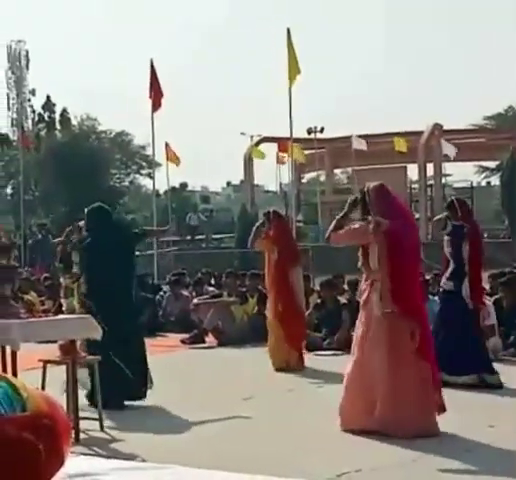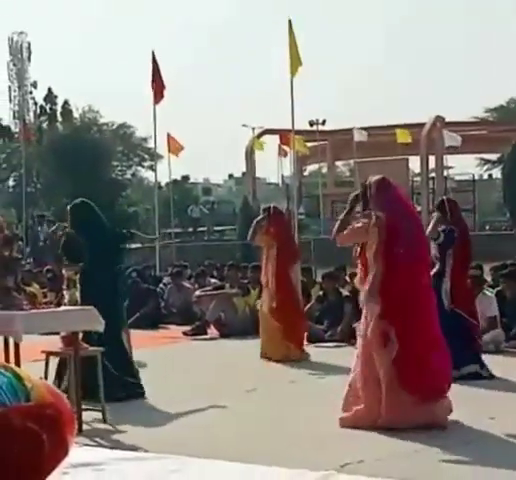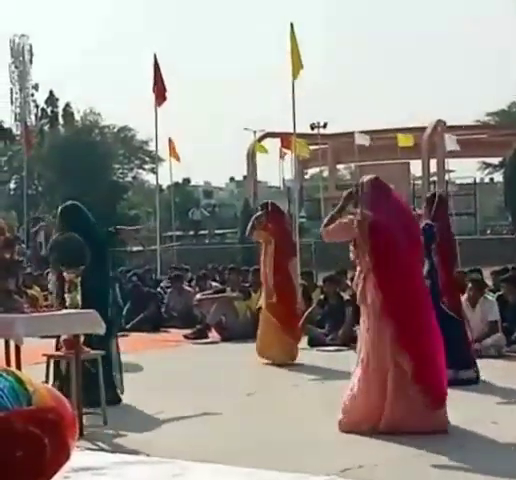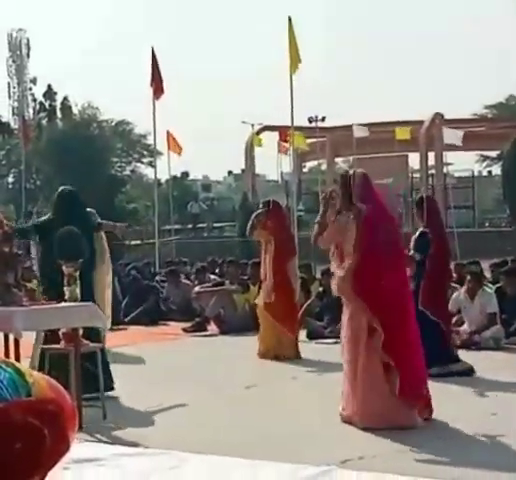
dt=0.4s
person 1, frame 1
left shoulder: (372, 228)
right shoulder: (402, 225)
left elbow: (331, 237)
left wrist: (347, 210)
left hip: (381, 302)
right hip: (404, 302)
left knee: (375, 360)
right knee: (401, 359)
left ankle: (363, 418)
right ankle: (407, 415)
person 1, frame 2
left shoulder: (374, 222)
right shoulder: (407, 220)
left elbow: (338, 237)
left wrist: (351, 206)
left hip: (385, 296)
right hip: (412, 296)
left knee: (381, 355)
right knee: (417, 347)
left ankle: (382, 411)
right ankle: (422, 407)
person 1, frame 3
left shoulder: (361, 221)
right shoulder: (401, 218)
left elbow: (325, 232)
left wrist: (342, 205)
left hip: (381, 296)
right hip: (408, 295)
left knee: (383, 355)
right knee: (413, 347)
left ankle: (371, 414)
right ankle: (421, 411)
person 1, frame 4
left shoulder: (350, 218)
right shoulder: (381, 217)
left elbow: (319, 240)
left wrist: (325, 207)
left hip: (362, 293)
right hip: (390, 291)
left knee: (366, 350)
right knee: (395, 343)
left ankle: (374, 410)
right ankle: (409, 405)
person 2, frame 1
left shoulder: (90, 244)
right shoulder: (121, 238)
right elbow: (142, 233)
right wrist: (164, 231)
left hip: (101, 302)
right hip: (122, 300)
left knee: (103, 345)
right knee: (127, 340)
left ankle: (110, 396)
right ankle: (130, 387)
person 2, frame 2
left shoulder: (74, 241)
right shoulder: (108, 235)
right elbow: (128, 235)
left hip: (90, 299)
right hip: (109, 298)
left knee: (90, 342)
right knee: (111, 337)
person 2, frame 3
right shoulder: (96, 237)
left hip: (79, 301)
right hip: (97, 300)
right knee: (99, 341)
left ankle: (92, 393)
right ankle: (105, 391)
person 2, frame 4
left shoulder: (48, 225)
right shoulder: (84, 223)
left elbow: (22, 231)
left hip: (56, 288)
right hip: (83, 288)
left knee: (57, 334)
right knee: (87, 331)
left ankle: (63, 381)
right ankle: (93, 380)
person 3, frame 1
left shoulder: (459, 229)
right shoulder: (467, 230)
left elbow: (438, 222)
left wrist: (446, 216)
left hip: (455, 286)
right hip: (464, 287)
left knee: (450, 329)
right knee: (466, 330)
left ankle: (452, 371)
right ankle: (474, 370)
person 3, frame 2
left shoulder: (449, 232)
right shoulder: (457, 231)
left elbow: (430, 235)
left wrist: (435, 220)
left hip: (442, 285)
right hip: (455, 287)
left knee: (443, 326)
right knee: (455, 325)
right ankle: (467, 364)
person 3, frame 3
left shoulder: (429, 227)
right shoulder: (443, 228)
left hip: (433, 282)
right hip: (443, 282)
right knee: (447, 322)
left ankle: (443, 367)
right ankle: (460, 367)
person 3, frame 4
left shoulder: (424, 235)
right shoulder: (436, 232)
left elbow: (415, 259)
left hip: (425, 286)
right hip: (437, 286)
left knee: (422, 323)
right knee: (434, 323)
left ankle: (432, 363)
right ankle: (445, 362)
person 4, frame 1
left shoulder: (273, 238)
right shoulder: (285, 238)
left elbow: (252, 244)
left wrist: (257, 228)
left hip: (281, 285)
right hip: (289, 285)
left knee: (280, 320)
right knee: (290, 319)
left ankle: (286, 360)
right ankle: (293, 358)
person 4, frame 2
left shoulder: (274, 233)
right shoulder: (282, 233)
left elbow: (253, 239)
left wrist: (257, 223)
left hip: (279, 280)
right hip: (284, 279)
left knee: (277, 314)
right knee: (284, 314)
left ankle: (282, 352)
person 4, frame 3
left shoulder: (272, 229)
right shoulder: (280, 229)
left elbow: (251, 234)
left wrist: (256, 219)
left hip: (277, 279)
right hip: (283, 279)
left knee: (276, 314)
right knee: (283, 314)
left ankle: (280, 354)
right ankle: (283, 352)
person 4, frame 4
left shoulder: (272, 227)
right shoulder: (281, 228)
left elbow: (252, 233)
left wrist: (256, 217)
left hip: (277, 277)
right hip: (283, 276)
left knee: (275, 312)
right knee: (282, 312)
left ankle: (280, 350)
right ankle: (285, 349)
